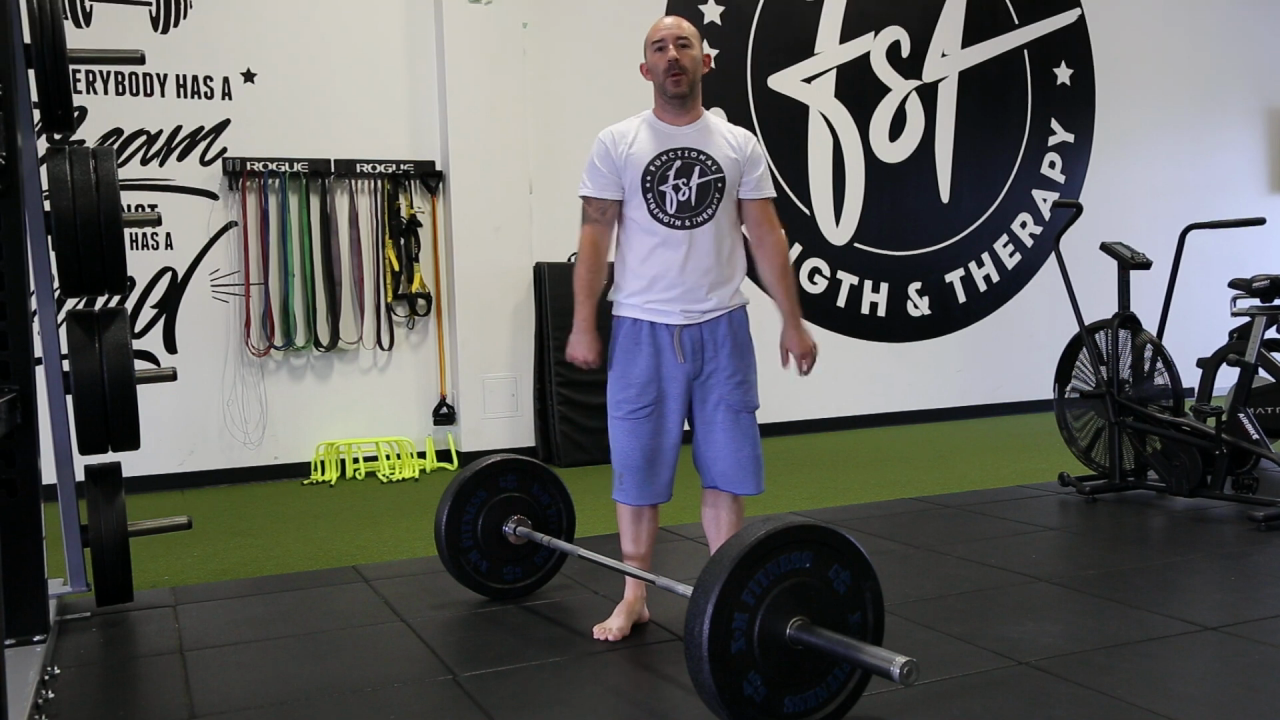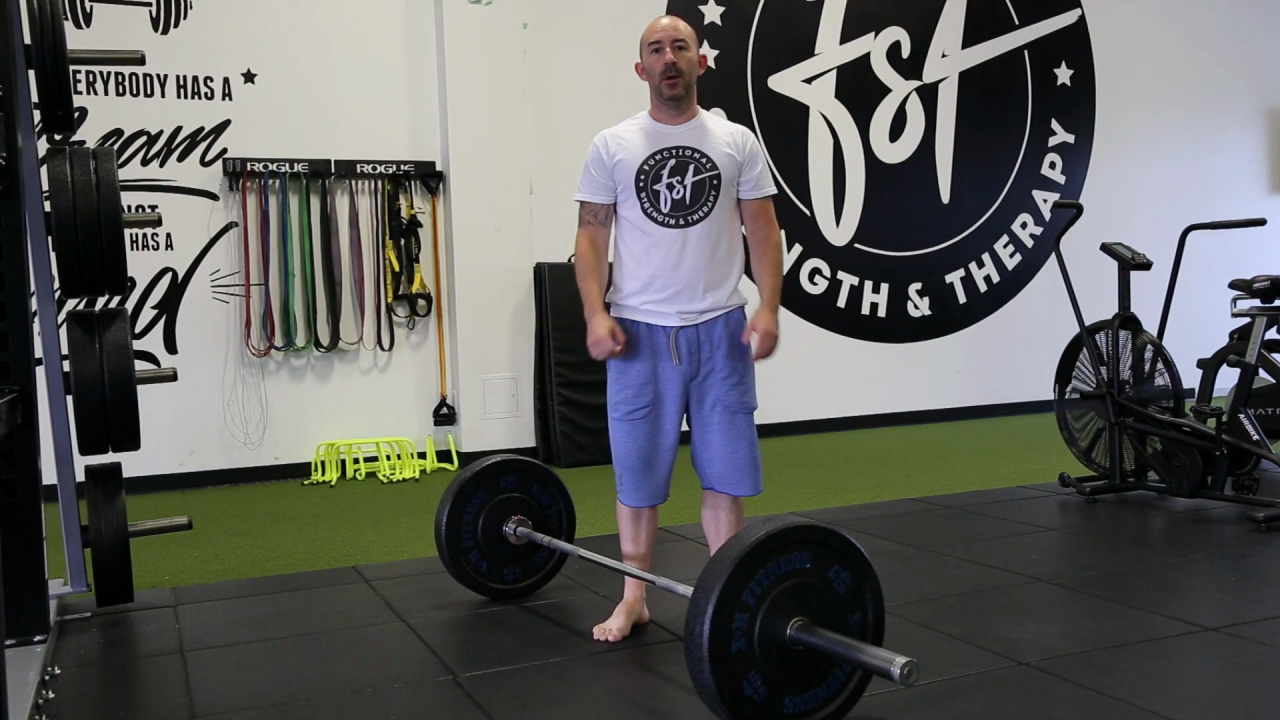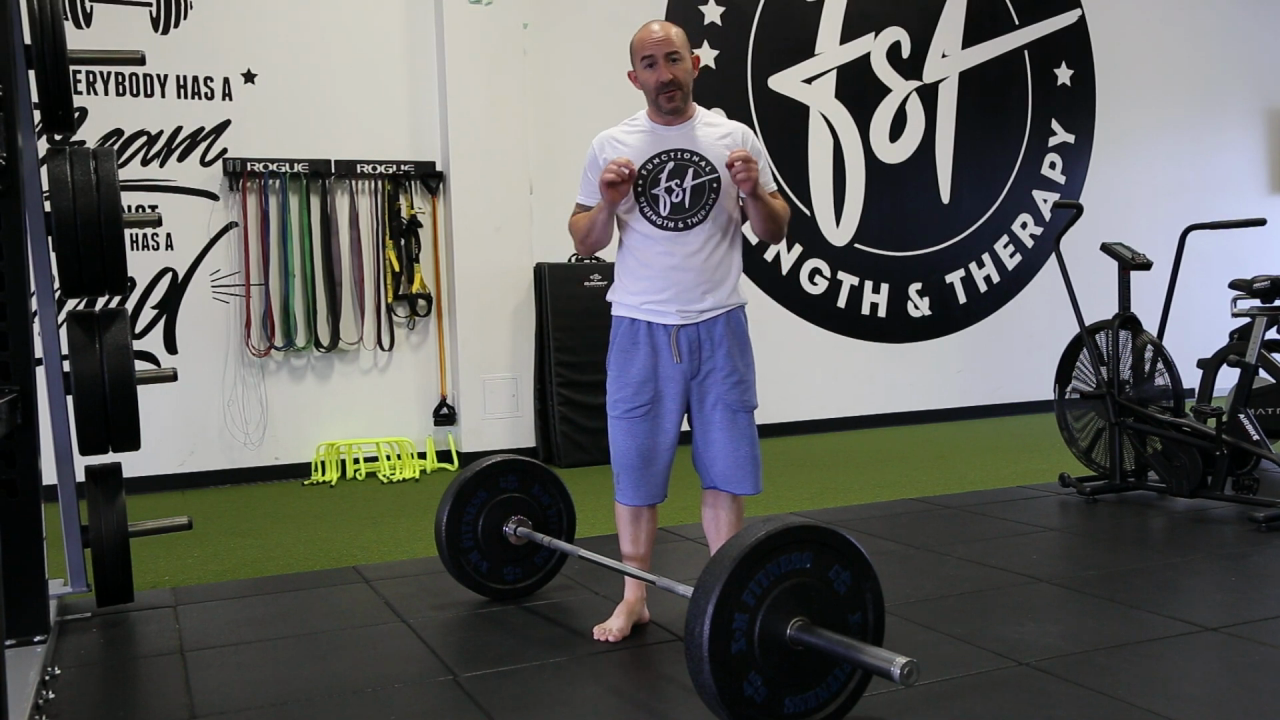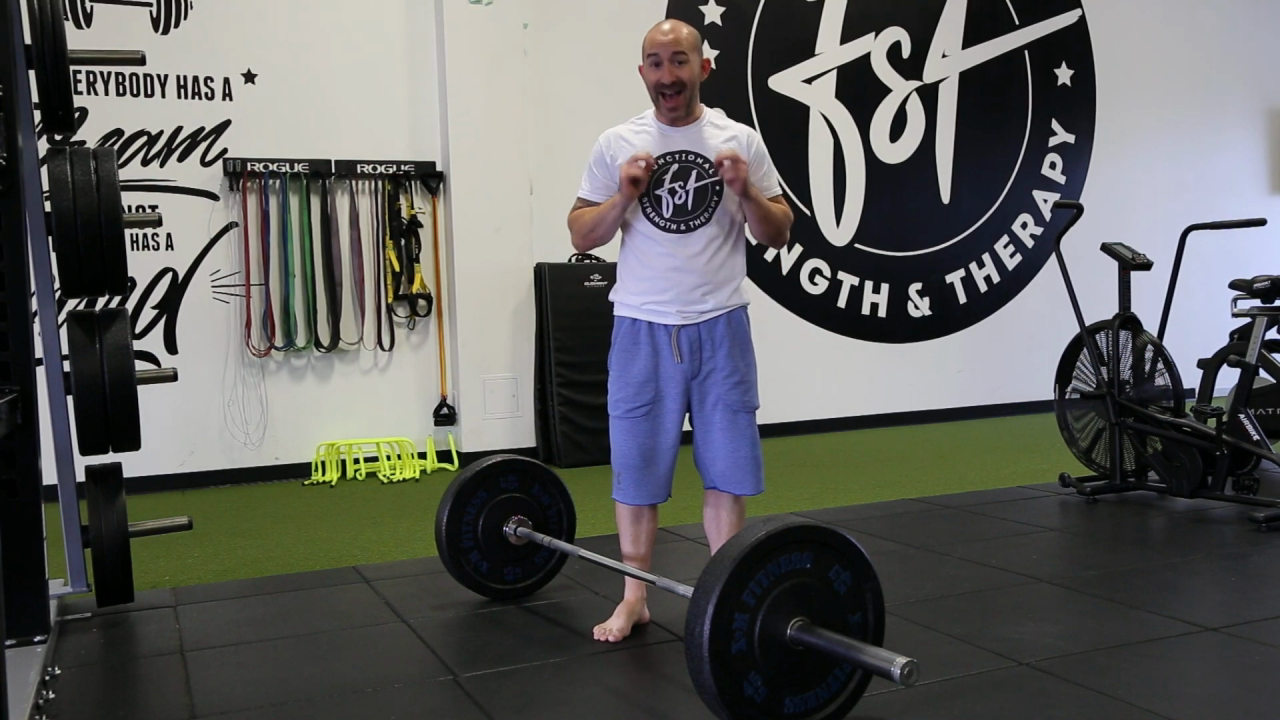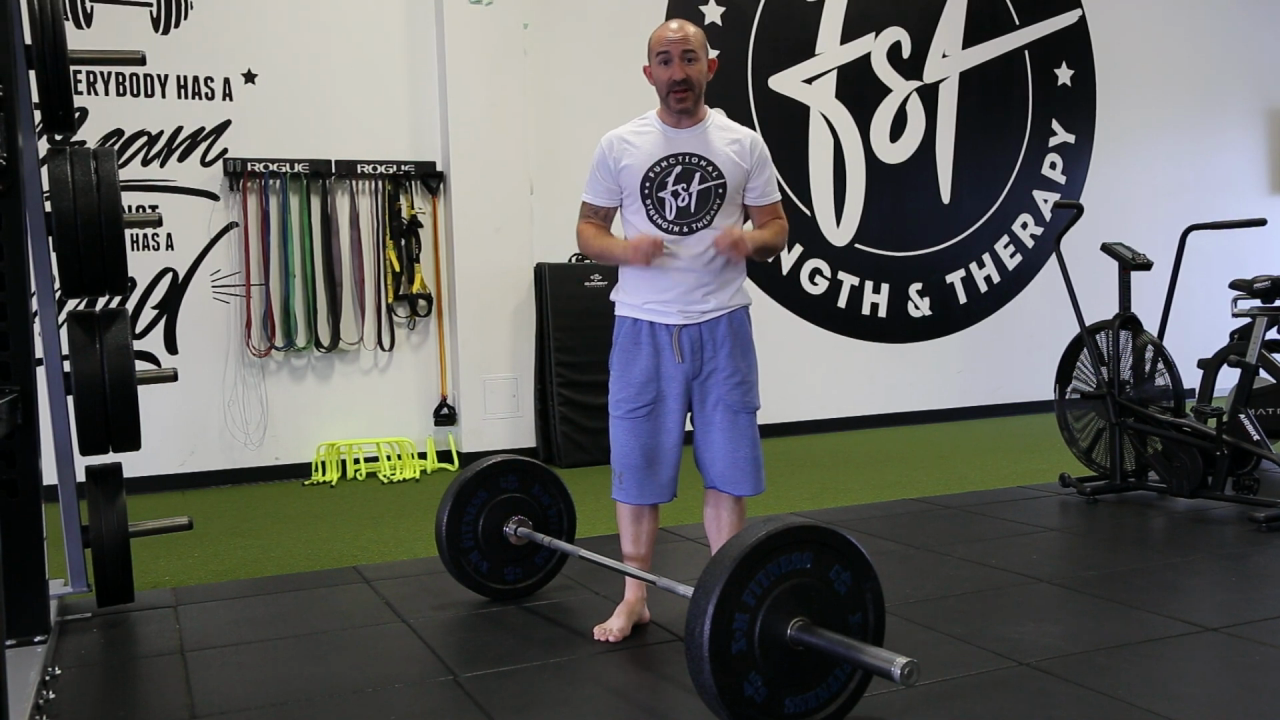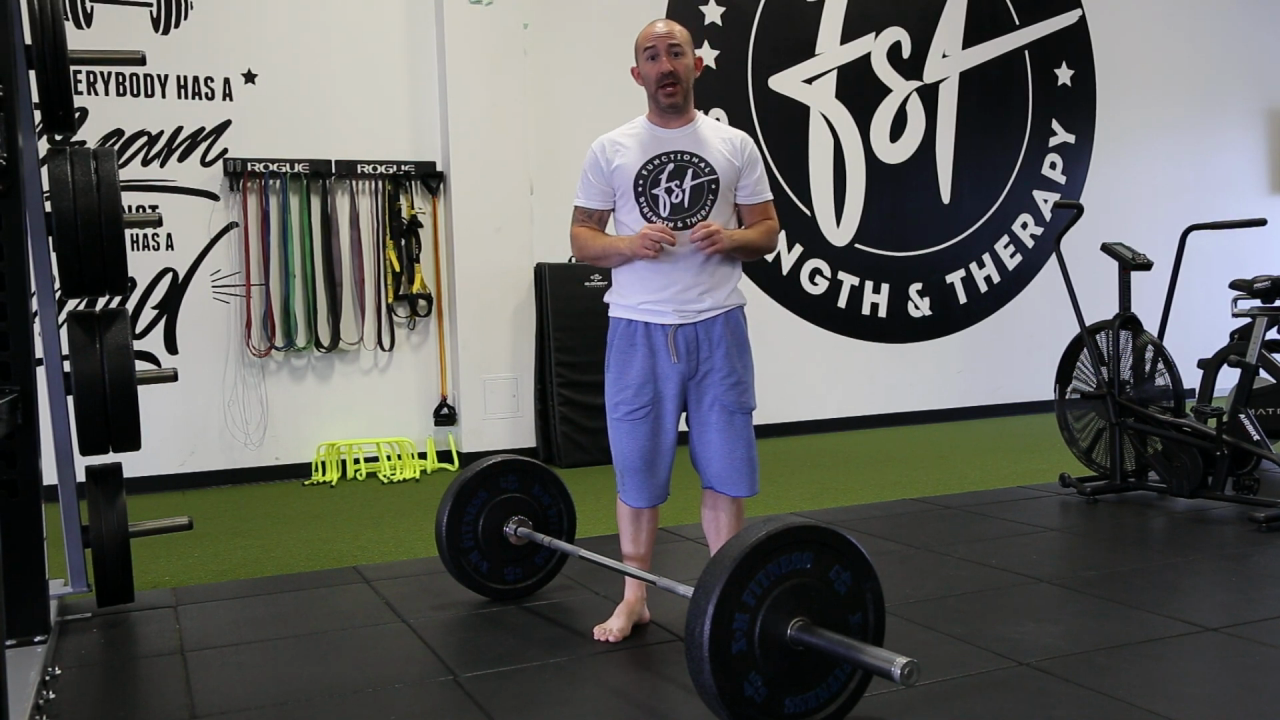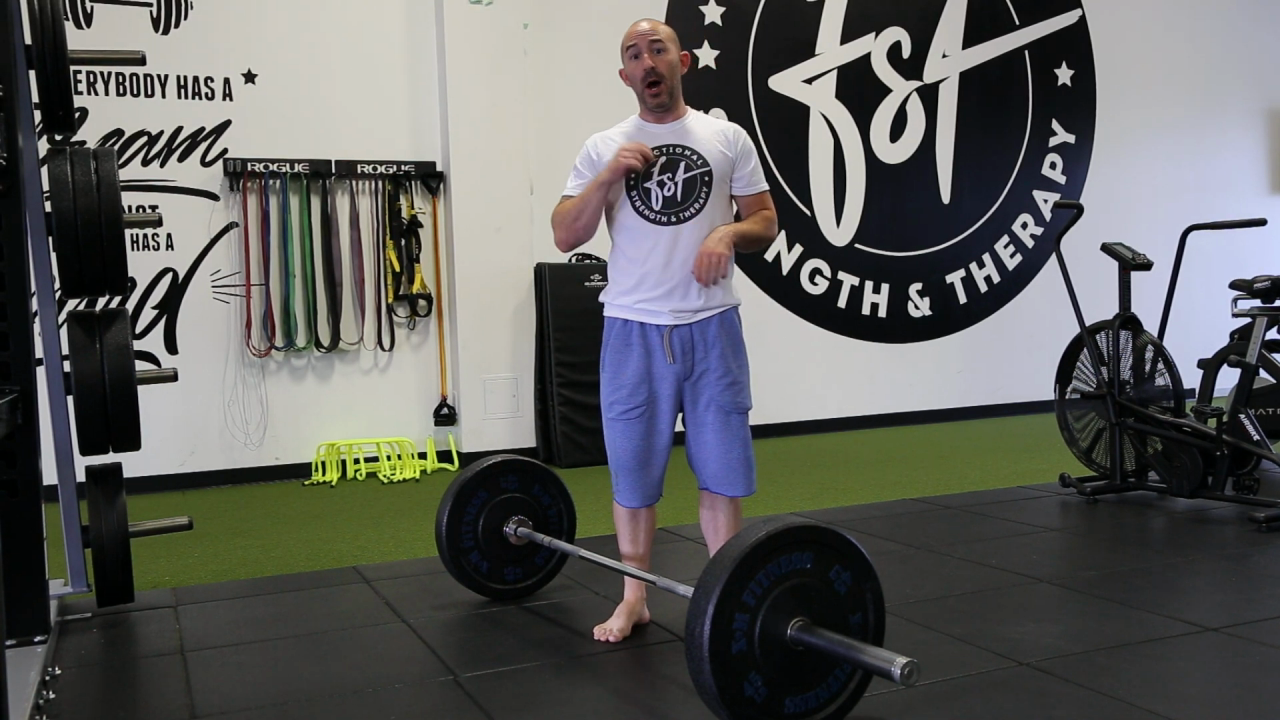
dt=0.5s
person 1, frame 1
left shoulder: (739, 145)
right shoulder: (616, 143)
left elbow: (766, 235)
right elbow: (595, 238)
left wrist: (793, 318)
right wrist: (583, 324)
left hip: (720, 326)
right hip: (643, 329)
left knee: (726, 467)
right knee: (637, 467)
right ankle: (634, 597)
person 1, frame 2
left shoulder: (737, 141)
right shoulder: (612, 145)
left elbow: (762, 232)
right elbow: (592, 236)
left wrist: (769, 309)
right wrist: (596, 314)
left hip: (719, 328)
right hip: (642, 330)
left knee: (724, 468)
right knee: (636, 468)
right ankle: (633, 598)
person 1, frame 3
left shoulder: (734, 137)
right shoulder: (611, 146)
left elbow: (777, 230)
right elbow: (583, 241)
left wrist: (753, 191)
right wrist: (609, 202)
left hip: (717, 325)
right hip: (641, 328)
left knee: (725, 464)
right knee: (636, 463)
right ankle: (634, 597)
person 1, frame 4
left shoulder: (740, 140)
right shoulder: (617, 143)
left elbow: (779, 232)
right elbow: (580, 235)
left wrist: (746, 191)
right wrist: (624, 196)
left hip: (720, 326)
right hip: (642, 328)
left knee: (726, 465)
right knee: (636, 463)
right ankle: (634, 597)
person 1, frame 5
left shoulder: (744, 144)
right shoulder: (619, 145)
left elbow: (777, 230)
right elbow: (588, 232)
left wrist: (749, 242)
right wrist: (624, 249)
left hip: (721, 326)
right hip: (644, 329)
left knee: (727, 466)
right knee: (637, 464)
right ankle: (634, 598)
person 1, frame 6
left shoulder: (735, 145)
right shoulder: (609, 150)
left elbow: (768, 232)
right elbow: (581, 240)
left wrist: (731, 239)
right wrist: (626, 244)
left hip: (717, 326)
right hip: (638, 331)
left knee: (724, 467)
right knee: (637, 467)
right ankle: (635, 597)
person 1, frame 7
left shoulder: (727, 138)
right shoulder: (603, 146)
left elbow: (766, 221)
right elbow: (565, 235)
left wrist: (727, 233)
right wrist: (608, 178)
left hip: (711, 324)
right hip: (635, 329)
left knee: (722, 465)
right knee: (633, 464)
right ankle: (634, 598)
